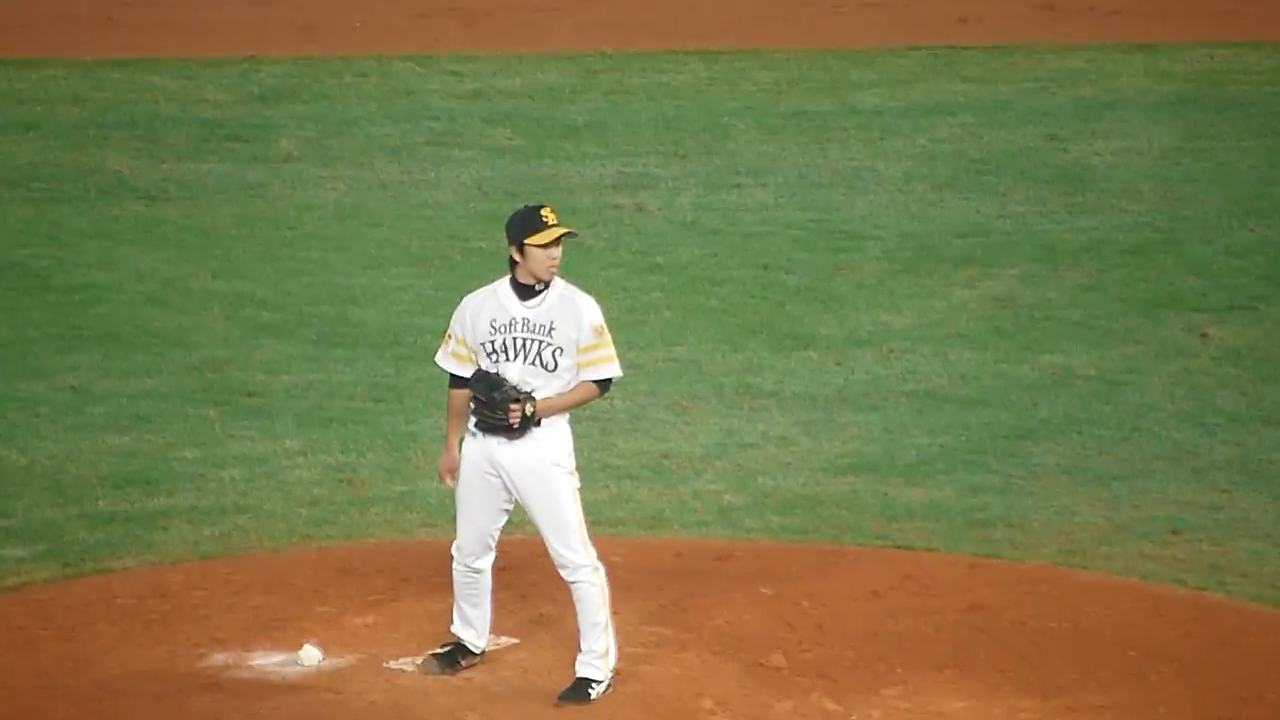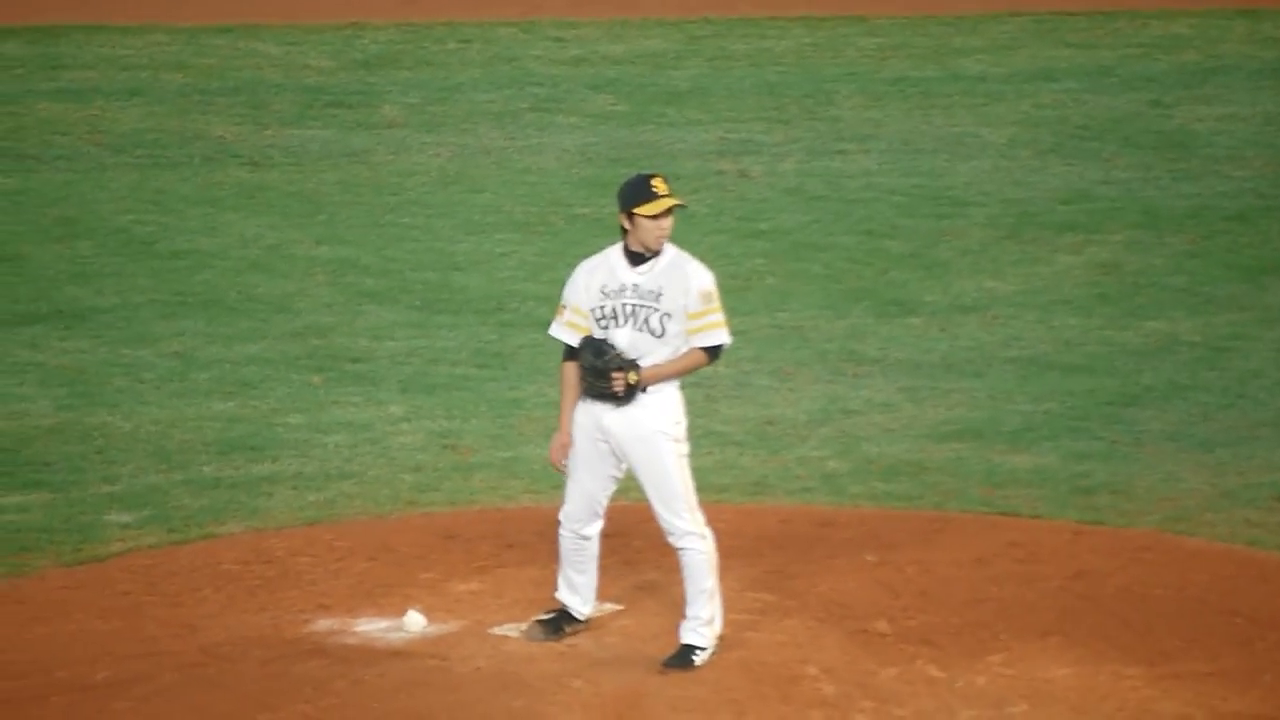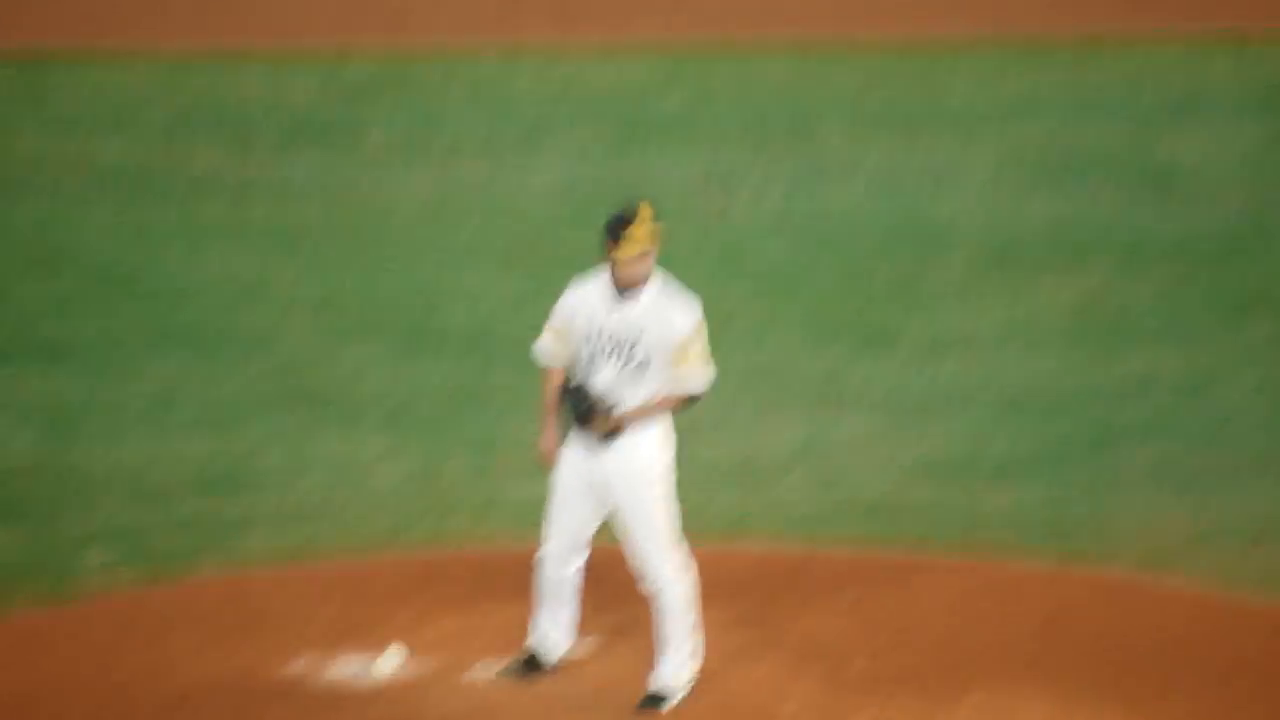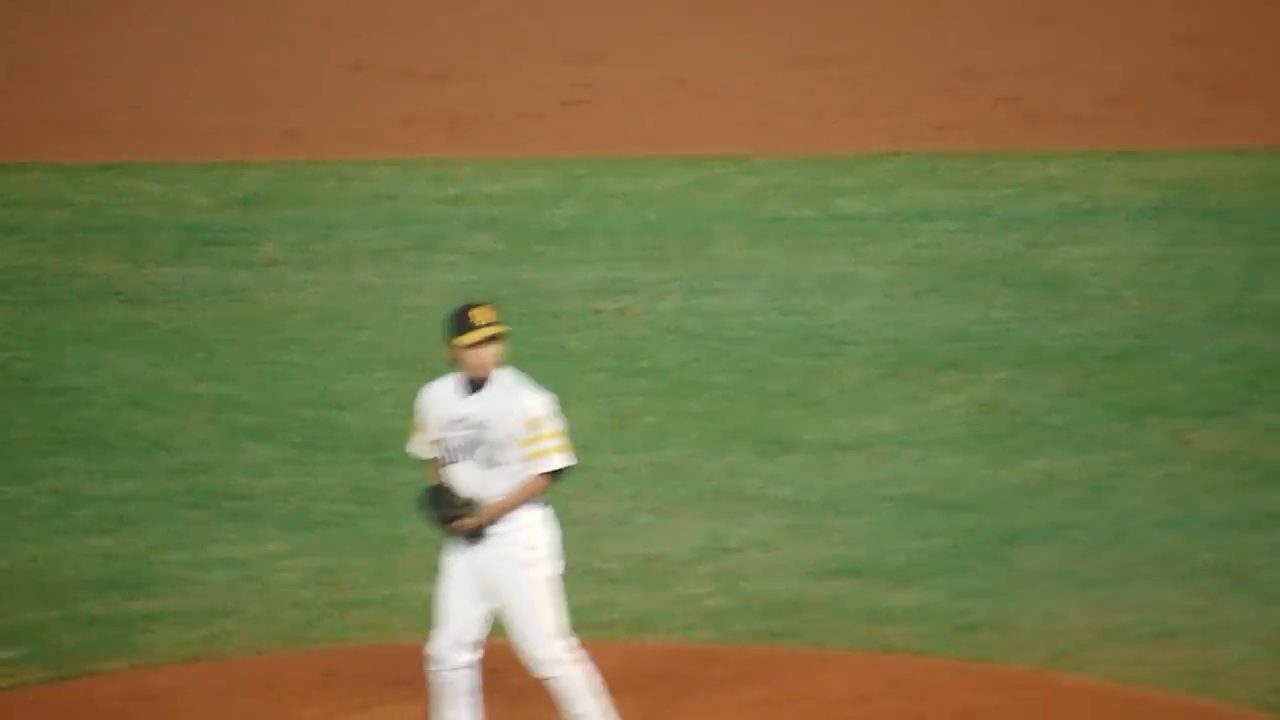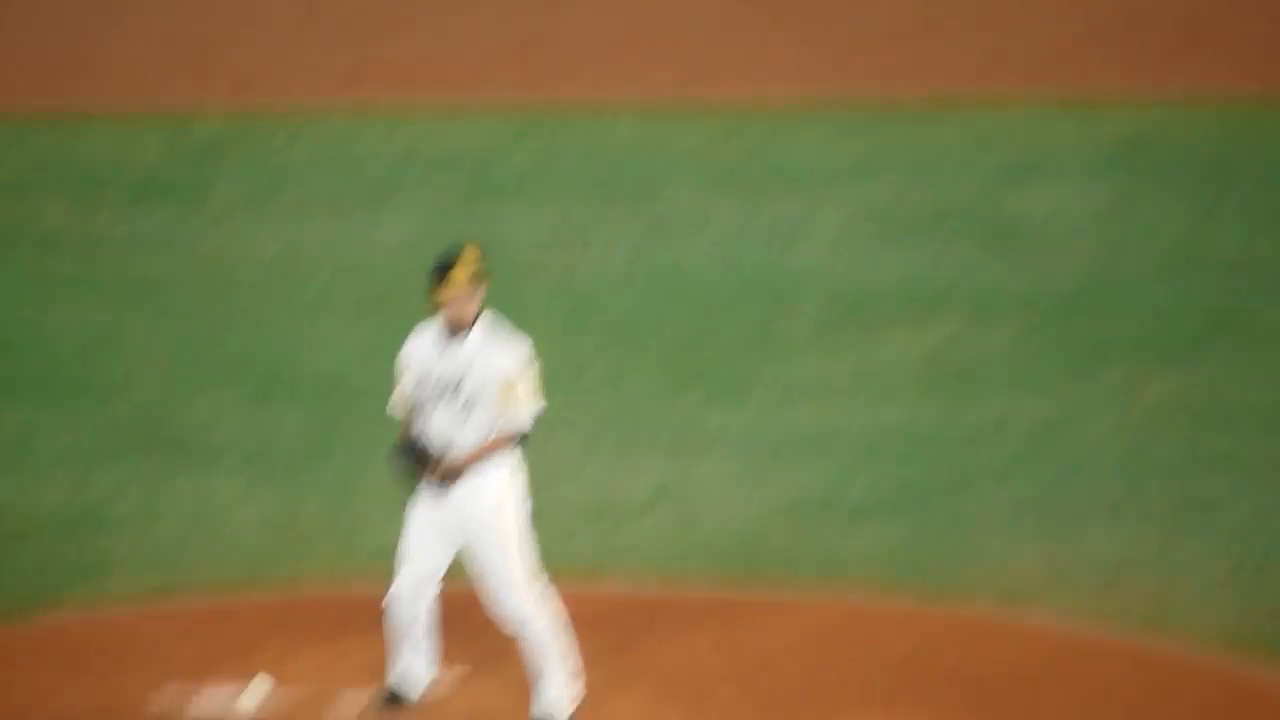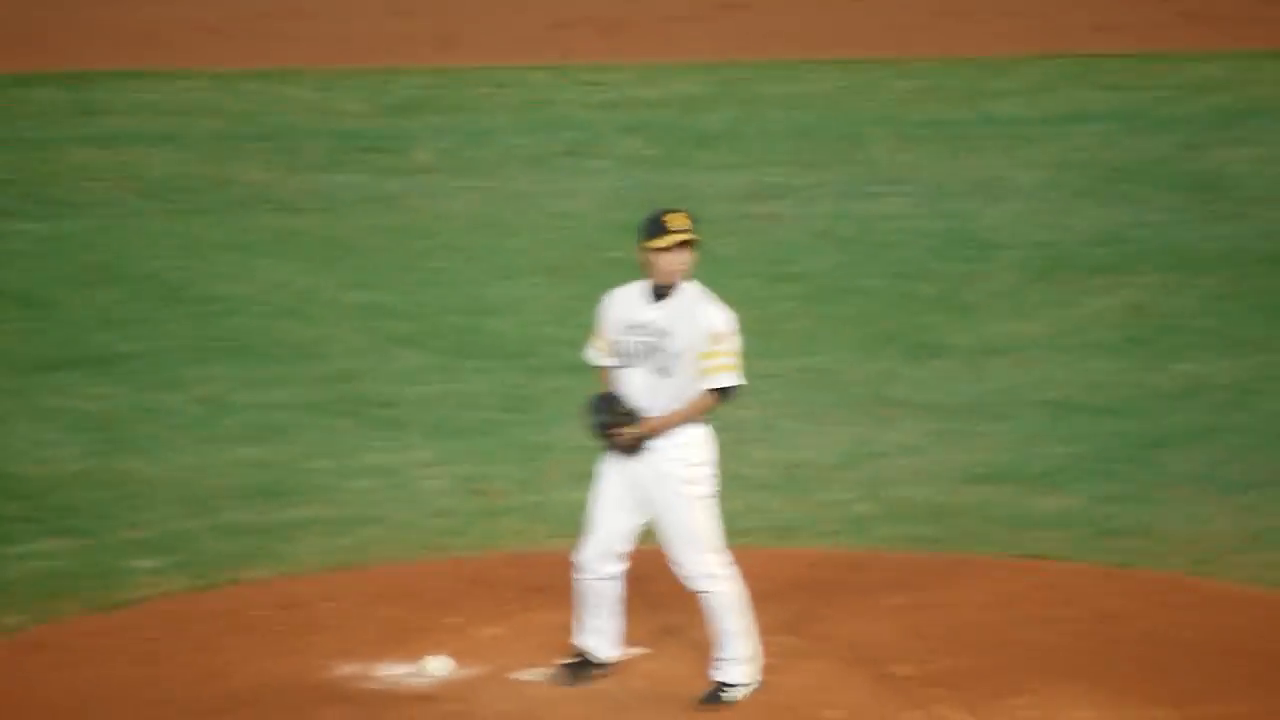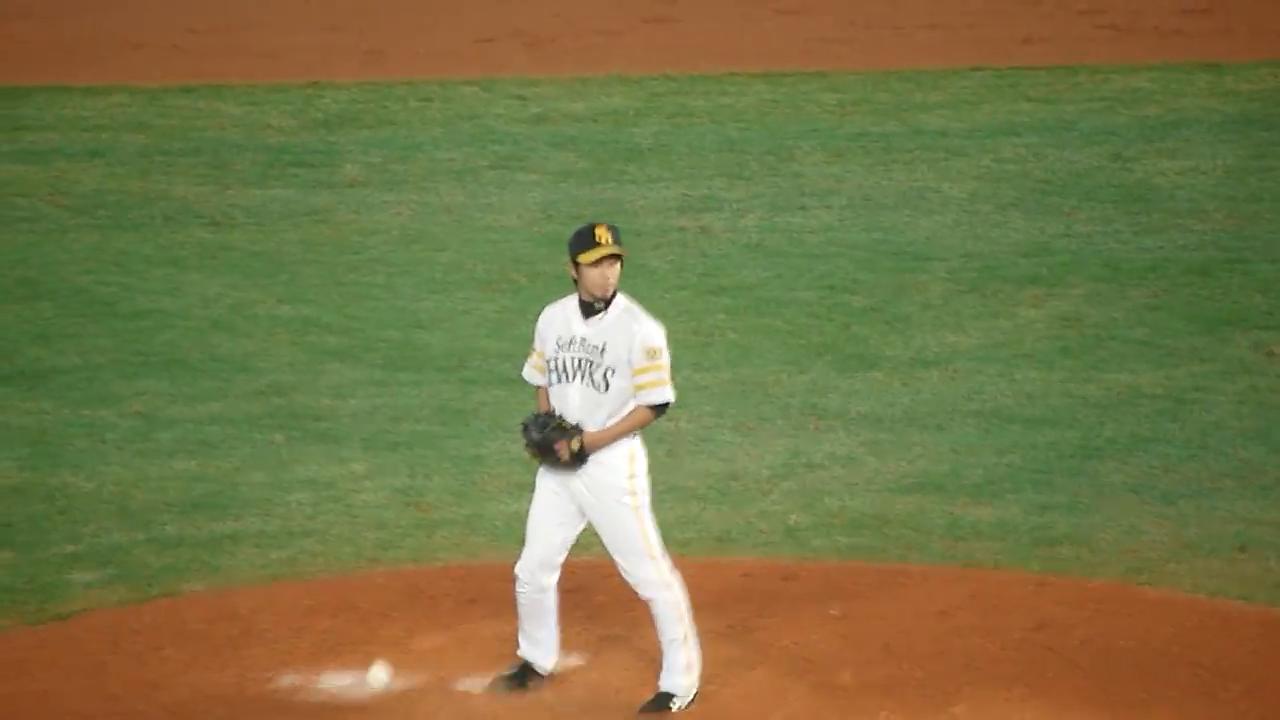
dt=0.7s
person 1, frame 1
left shoulder: (579, 307)
right shoulder: (476, 306)
left elbow: (598, 381)
right elbow: (460, 380)
left wrist: (538, 408)
right wrist: (451, 446)
left hip: (543, 445)
right hip: (483, 444)
left knee: (576, 558)
right knee: (469, 551)
left ankle: (596, 666)
right ankle: (469, 641)
person 1, frame 2
left shoulder: (691, 274)
right shoulder: (590, 272)
left elbow: (708, 349)
right elbow: (573, 353)
left wrist: (643, 375)
right wrist: (564, 424)
left hip: (654, 410)
right hip: (594, 410)
left knee: (684, 525)
right knee: (577, 517)
left ankle: (701, 631)
right ankle: (575, 607)
person 1, frame 3
left shoulder: (677, 313)
right shoulder: (578, 300)
left elbow: (690, 387)
right elbow: (555, 361)
left wrist: (624, 417)
right wrist: (548, 424)
left hip: (637, 449)
right hip: (582, 445)
left knee: (662, 564)
right knee: (558, 552)
left ankle: (677, 671)
right ankle: (548, 646)
person 1, frame 4
left shoulder: (525, 399)
right shoulder: (434, 397)
left elbow: (551, 472)
left wrist: (490, 513)
left hip: (518, 534)
right hip: (466, 539)
left knee: (548, 648)
right knee: (447, 650)
person 1, frame 5
left shoulder: (505, 351)
right shoulder: (416, 346)
left elbow: (518, 425)
left wrist: (461, 462)
right wrist: (418, 451)
left hip: (488, 483)
right hip: (434, 487)
left knee: (517, 594)
right knee: (407, 590)
right ankle: (409, 678)
person 1, frame 6
left shoulder: (709, 314)
right shoulder: (618, 303)
left elbow: (719, 390)
left wrist: (654, 426)
left hip: (678, 450)
right hip: (624, 450)
left knee: (703, 565)
right knee: (595, 556)
left ankle: (737, 669)
right ankle: (597, 649)
person 1, frame 7
left shoulder: (641, 330)
right shoulder: (551, 319)
left elbow: (654, 404)
left wrist: (593, 440)
left hip: (614, 464)
right hip: (557, 465)
left knee: (651, 573)
right knee: (533, 568)
left ankle: (681, 678)
right ankle: (537, 659)
